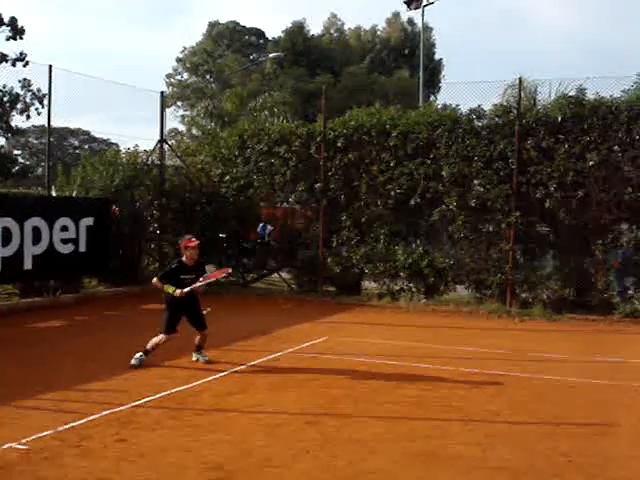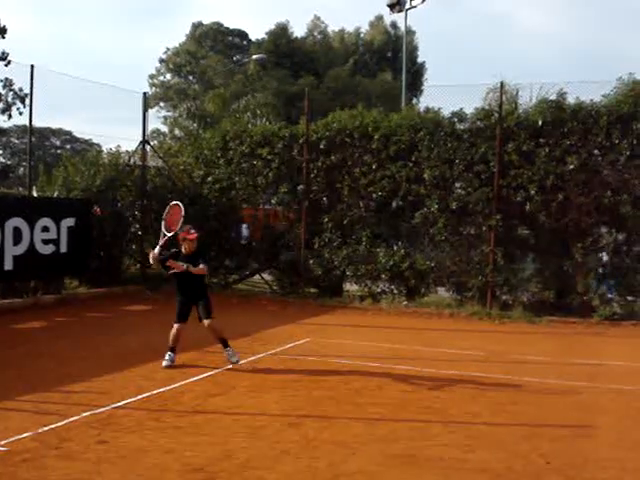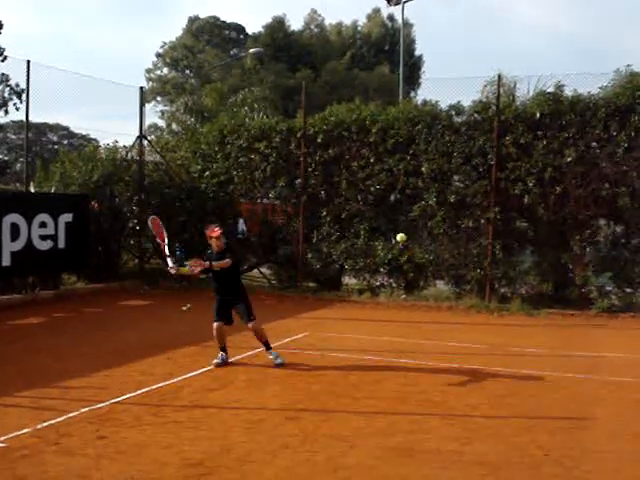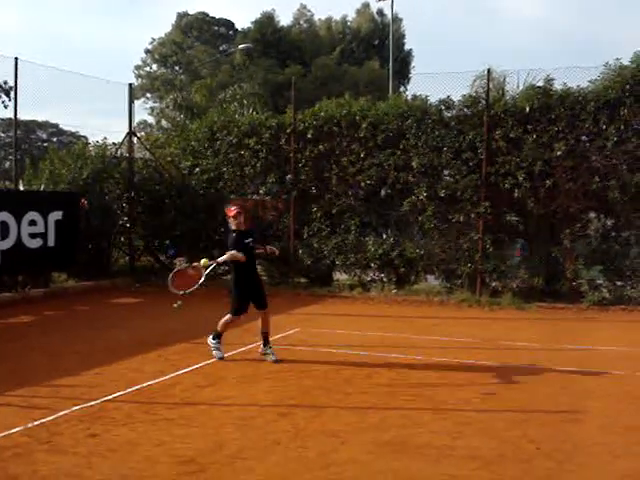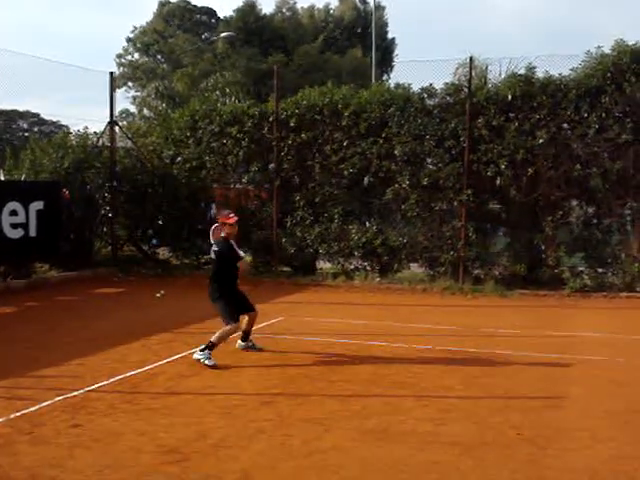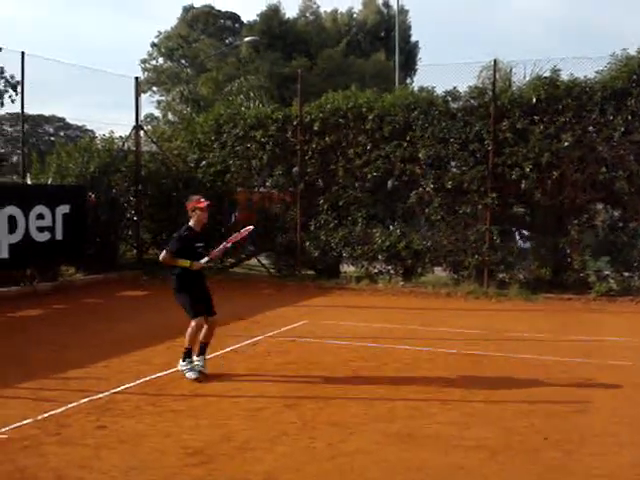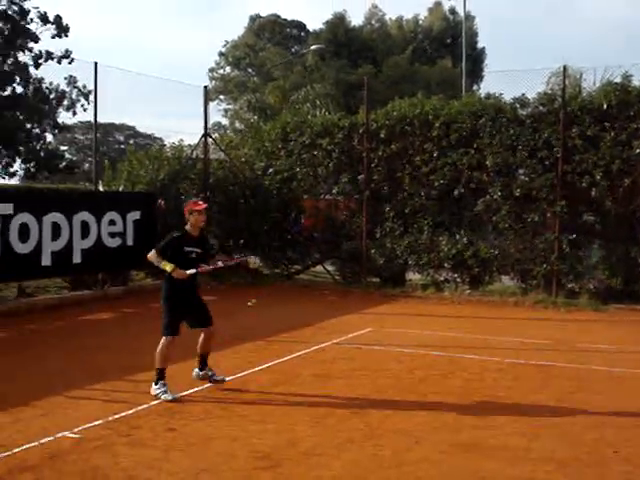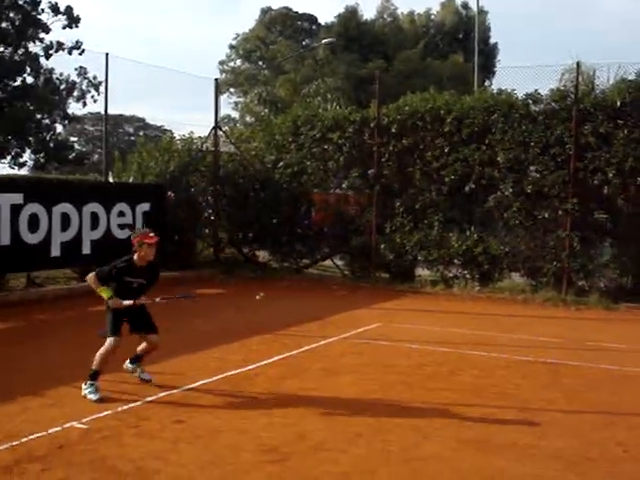
dt=0.4s
person 1, frame 1
left shoulder: (200, 266)
right shoulder: (175, 267)
right elbow: (155, 281)
right wrist: (173, 290)
left hip: (191, 302)
right hip: (175, 303)
left knee: (203, 332)
right knee: (165, 336)
left ankle: (198, 352)
right ankle: (143, 354)
person 1, frame 2
left shoulder: (198, 254)
right shoulder: (174, 254)
left elbow: (204, 270)
right elbow: (155, 261)
left wrist: (185, 267)
right wrist: (154, 256)
left hip: (200, 294)
right hip: (184, 295)
left knee: (208, 323)
right knee: (177, 327)
left ankle: (227, 349)
right ankle: (171, 353)
person 1, frame 3
left shoulder: (229, 250)
right shoulder: (209, 256)
left elbow: (226, 263)
right elbow: (199, 271)
left wrist: (208, 265)
left hip: (238, 295)
right hip: (222, 297)
left knee: (253, 325)
right knee: (217, 327)
left ankle: (270, 351)
right ankle: (223, 354)
person 1, frame 4
left shoulder: (246, 231)
right shoulder: (234, 237)
right elbow: (238, 256)
left wrist: (265, 249)
left hip: (253, 277)
right hip: (240, 282)
left knee: (264, 312)
right knee: (235, 316)
left ankle: (266, 346)
right ankle: (215, 339)
person 1, frame 5
left shoulder: (225, 243)
right shoulder: (225, 245)
right elbow: (242, 266)
right wrist: (242, 257)
left hip: (230, 288)
right hip: (220, 292)
left knee: (252, 313)
right knee: (233, 325)
left ankle: (244, 341)
right ankle: (203, 352)
person 1, frame 6
left shoulder: (203, 233)
right shoulder: (183, 235)
right elbow: (164, 258)
right wrist: (189, 264)
left hip: (199, 282)
right hip: (184, 285)
left knee: (211, 321)
right knee: (198, 321)
left ankle: (199, 358)
right ankle: (186, 361)
person 1, frame 7
left shoulder: (203, 240)
right shoulder: (176, 239)
left elbow: (207, 262)
right elbow: (152, 256)
left wrist: (217, 261)
right wrist: (172, 268)
left hip: (191, 293)
right hip: (173, 295)
left knee: (208, 330)
right knee: (169, 338)
left ankle: (202, 369)
right ankle: (159, 383)
person 1, frame 8
left shoulder: (153, 268)
right shoulder: (121, 267)
right elbow: (91, 278)
left wrist: (143, 298)
right wrist: (108, 296)
left hip: (136, 306)
right hip: (117, 306)
left knee: (153, 340)
right knee: (113, 342)
left ankle: (133, 363)
right ankle: (90, 383)
